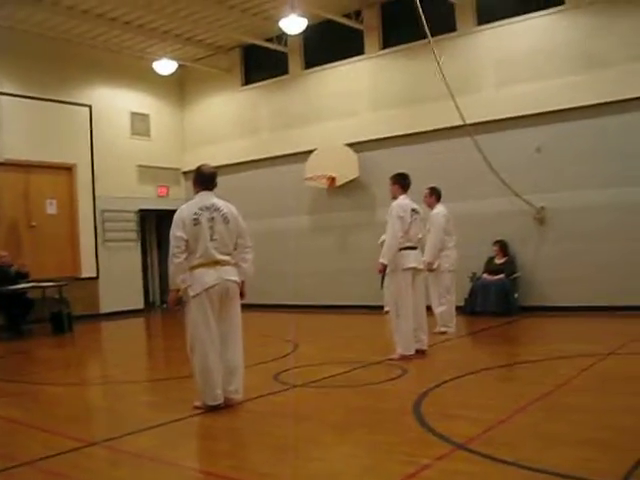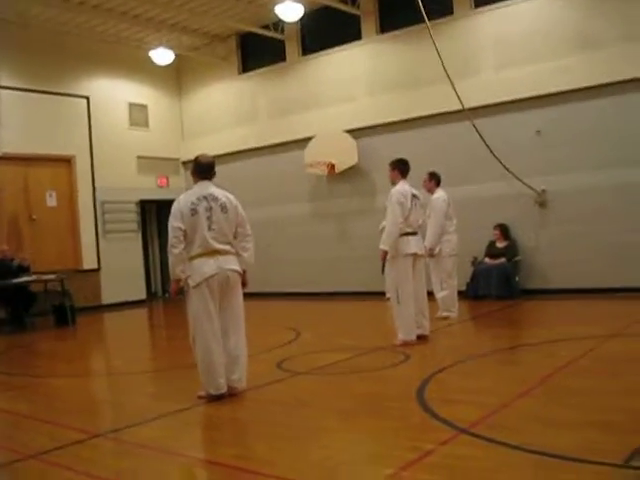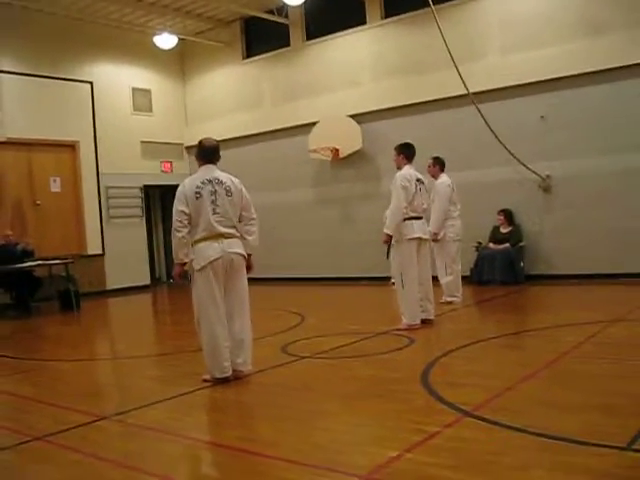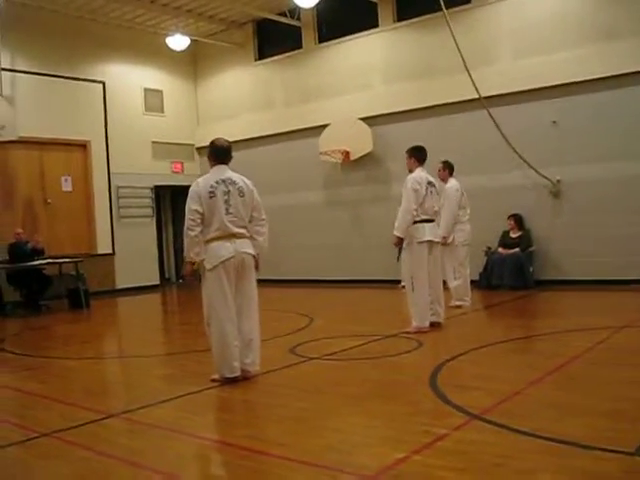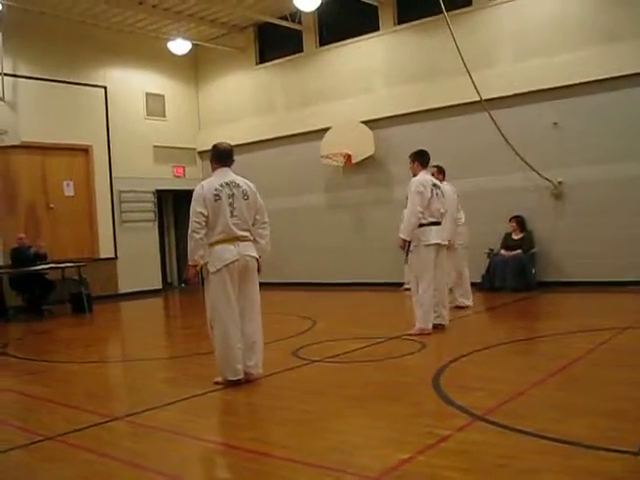
dt=0.3s
person 1, frame 1
left shoulder: (184, 212)
right shoulder: (230, 210)
left elbow: (177, 253)
right elbow: (244, 248)
left wrist: (175, 287)
right wrist: (241, 280)
left hip: (200, 280)
right hip: (228, 278)
left knee: (204, 341)
right knee: (230, 337)
left ankle: (212, 397)
right ankle: (231, 393)
person 1, frame 2
left shoulder: (182, 202)
right shoulder: (229, 199)
left elbow: (176, 243)
right elbow: (244, 237)
left wrist: (176, 277)
right wrist: (243, 268)
left hip: (200, 269)
right hip: (228, 266)
left knee: (207, 331)
right knee: (232, 326)
left ankle: (216, 386)
right ankle: (235, 381)
person 1, frame 3
left shoulder: (187, 187)
right shoulder: (234, 183)
left elbow: (180, 227)
right elbow: (249, 221)
left wrist: (180, 260)
right wrist: (248, 252)
left hip: (205, 253)
right hip: (233, 250)
left knee: (211, 315)
right knee: (237, 310)
left ankle: (221, 369)
right ankle: (240, 364)
person 1, frame 4
left shoulder: (200, 186)
right shoulder: (245, 184)
left elbow: (193, 226)
right elbow: (259, 222)
left wrist: (191, 259)
right wrist: (256, 253)
left hip: (216, 253)
right hip: (243, 250)
left knee: (221, 314)
right knee: (246, 310)
left ankle: (229, 370)
right ankle: (248, 365)
person 1, frame 5
left shoulder: (204, 188)
right shoulder: (248, 186)
left elbow: (197, 229)
right elbow: (261, 225)
left wrist: (194, 262)
right wrist: (258, 255)
left hip: (220, 256)
right hip: (247, 253)
left knee: (224, 317)
right knee: (250, 313)
left ankle: (233, 372)
right ankle: (251, 368)
person 2, frame 1
left shoulder: (397, 206)
right shoulder: (415, 208)
left elbow: (394, 237)
right elbow: (417, 234)
left wrist: (384, 260)
left hip: (400, 259)
right hip: (415, 257)
left knee: (401, 306)
right knee: (416, 303)
left ankle: (406, 349)
right ankle: (419, 344)
person 2, frame 2
left shoulder: (397, 192)
right shoulder: (414, 193)
left elbow: (394, 223)
right elbow: (418, 220)
left wrist: (384, 247)
left hip: (401, 245)
right hip: (415, 242)
left knee: (402, 292)
right knee: (417, 289)
left ankle: (407, 334)
right ankle: (421, 329)
person 2, frame 3
left shoulder: (401, 177)
right shoulder: (419, 178)
left elbow: (398, 207)
right elbow: (423, 205)
left wrist: (388, 231)
left hip: (405, 229)
right hip: (420, 227)
left knee: (406, 276)
right knee: (422, 274)
left ankle: (412, 319)
right ankle: (426, 313)
person 2, frame 4
left shoulder: (412, 179)
right shoulder: (431, 181)
left elbow: (408, 209)
right elbow: (435, 208)
left wrist: (399, 233)
left hip: (417, 232)
right hip: (431, 230)
left knee: (417, 279)
right knee: (433, 277)
left ankle: (420, 322)
right ankle: (435, 317)
person 2, frame 5
left shoulder: (417, 182)
right shoulder: (436, 184)
left elbow: (414, 212)
right elbow: (441, 211)
left wrist: (404, 236)
left hip: (423, 235)
right hip: (437, 233)
left knee: (422, 281)
right knee: (438, 280)
left ankle: (424, 324)
right ankle: (440, 319)
person 3, frame 1
left shoulder: (437, 214)
right shoulder: (440, 212)
left elbow: (435, 240)
left wrist: (429, 260)
right wrist: (431, 259)
left hip: (441, 259)
right hip: (444, 258)
left knee: (442, 294)
right knee: (444, 294)
left ankle: (446, 325)
right ankle: (446, 324)
person 3, frame 2
left shoulder: (437, 198)
right shoulder: (440, 197)
left elbow: (436, 224)
left wrist: (430, 246)
right wrist: (431, 244)
left hip: (442, 244)
right hip: (445, 243)
left knee: (443, 279)
right knee: (446, 278)
left ankle: (448, 310)
right ankle: (449, 309)
person 3, frame 3
left shoulder: (441, 183)
right shoulder: (444, 182)
left elbow: (440, 209)
left wrist: (435, 230)
right wrist: (436, 229)
left hip: (447, 229)
right hip: (449, 227)
left knee: (447, 264)
right knee: (451, 263)
left ankle: (452, 295)
right ankle: (453, 294)
person 3, frame 4
left shoulder: (450, 187)
right shoulder: (453, 186)
left elbow: (450, 213)
left wrist: (444, 234)
right wrist: (445, 233)
left hip: (455, 232)
right hip: (458, 231)
left knee: (456, 268)
right knee: (460, 267)
left ankle: (460, 299)
right ankle: (462, 298)
person 3, frame 5
left shoulder: (446, 190)
right shoulder: (442, 190)
left elbow: (450, 216)
left hip: (454, 235)
right hip: (453, 234)
left knee: (450, 270)
right knee: (459, 269)
right ankle: (464, 300)
